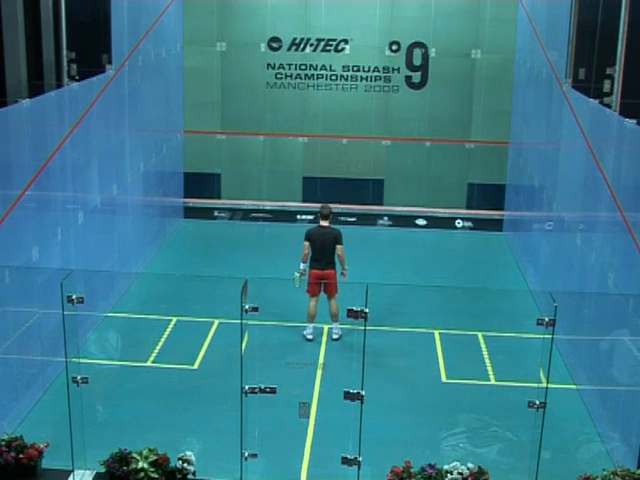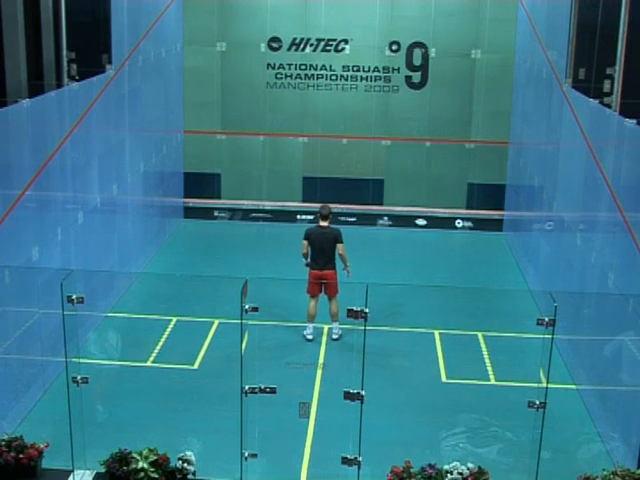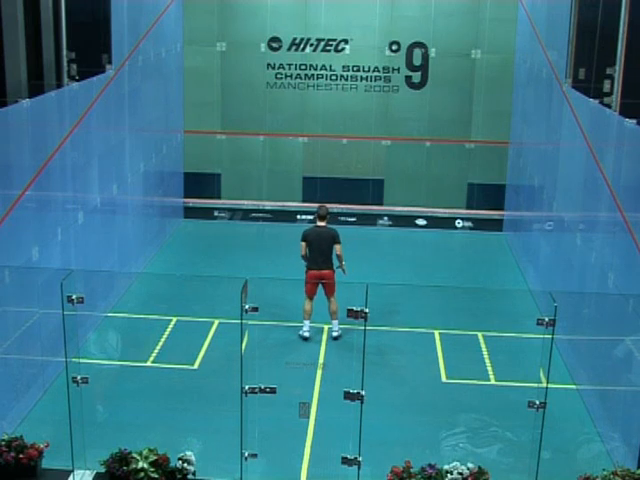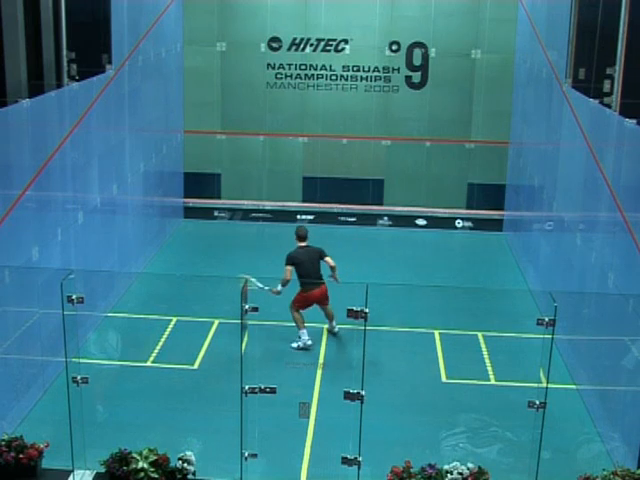
dt=0.7s
person 1, frame 1
left shoulder: (310, 232)
right shoulder: (336, 233)
left elbow: (306, 252)
right elbow: (340, 253)
left wrist: (302, 267)
right wrist: (344, 268)
left hip: (314, 271)
right hip: (330, 271)
left knee: (313, 300)
right knee: (332, 300)
left ankle: (309, 331)
right ankle: (335, 331)
person 1, frame 2
left shoulder: (309, 231)
right shoulder: (336, 232)
left elbow: (304, 251)
right elbow: (341, 252)
left wrist: (307, 261)
right wrist: (346, 265)
left hip: (314, 271)
right hip: (330, 271)
left knee: (313, 301)
right knee: (333, 300)
left ankle: (310, 332)
right ankle: (335, 331)
person 1, frame 3
left shoulder: (307, 232)
right shoulder: (333, 232)
left elbow: (303, 253)
right elbow: (338, 252)
right wrist: (342, 264)
left hip: (312, 271)
right hip: (328, 271)
left knee: (309, 299)
right knee: (331, 299)
left ankle: (306, 330)
right ankle: (335, 330)
person 1, frame 4
left shoulder: (292, 255)
right shoulder: (318, 250)
left elbow: (287, 277)
right elbow: (333, 264)
left wrist: (279, 288)
right wrist: (334, 274)
left hip: (307, 292)
right hip: (322, 288)
left knee: (294, 309)
right knee: (325, 306)
left ankle: (305, 339)
right ankle: (333, 327)
